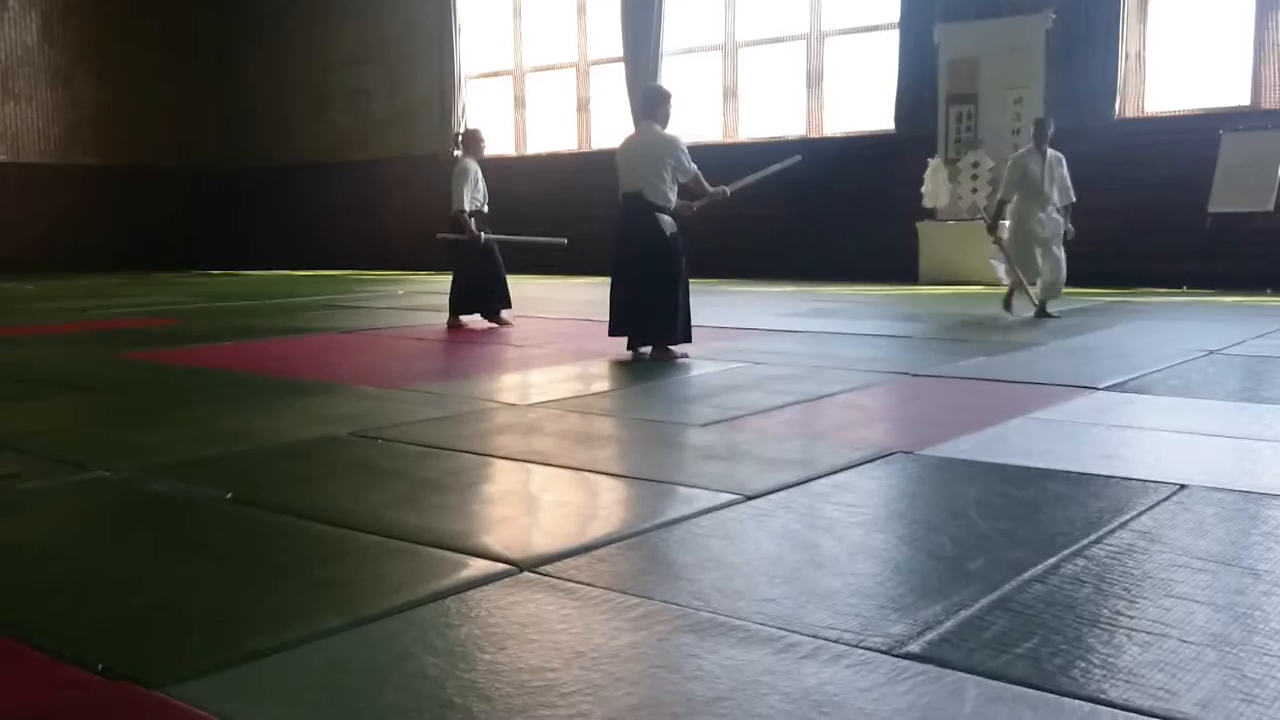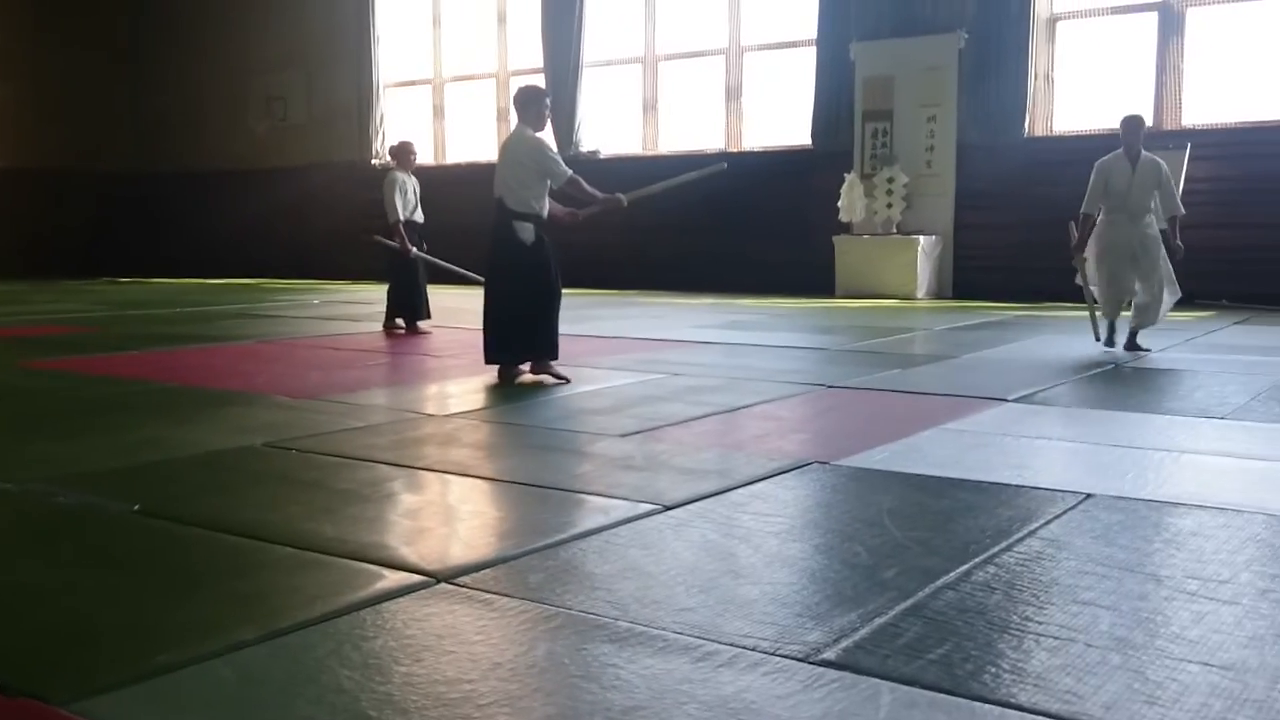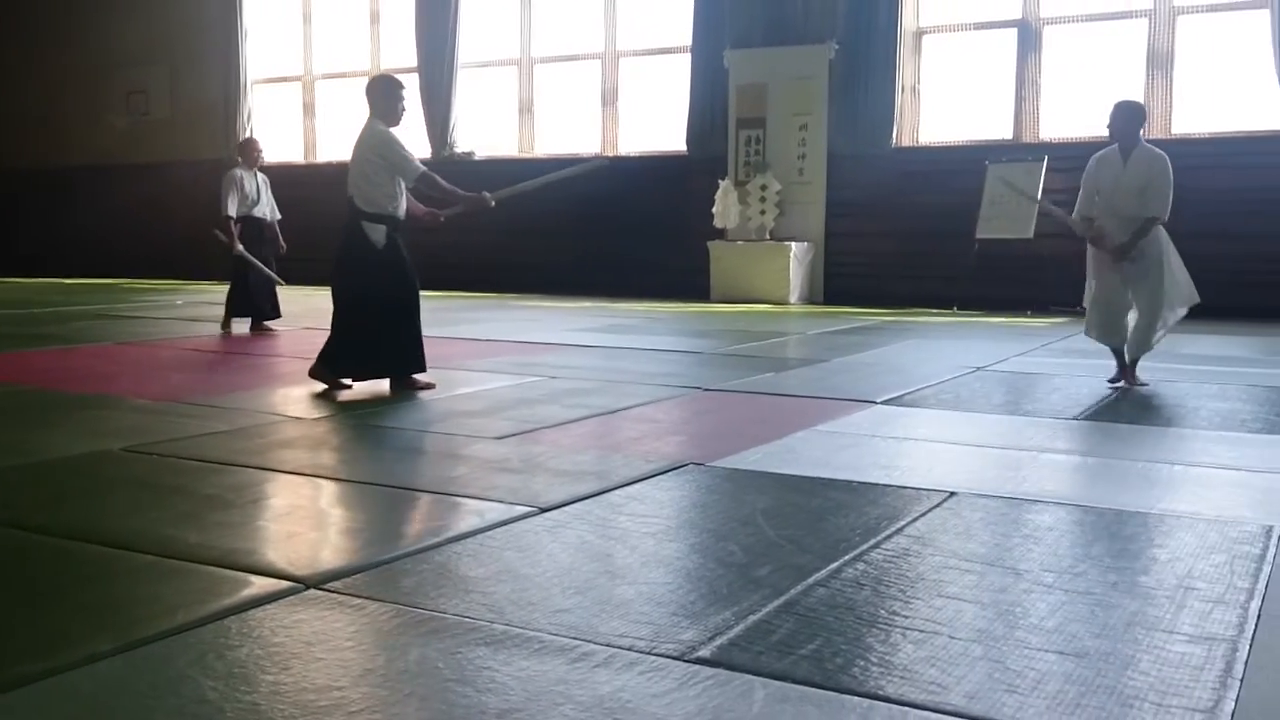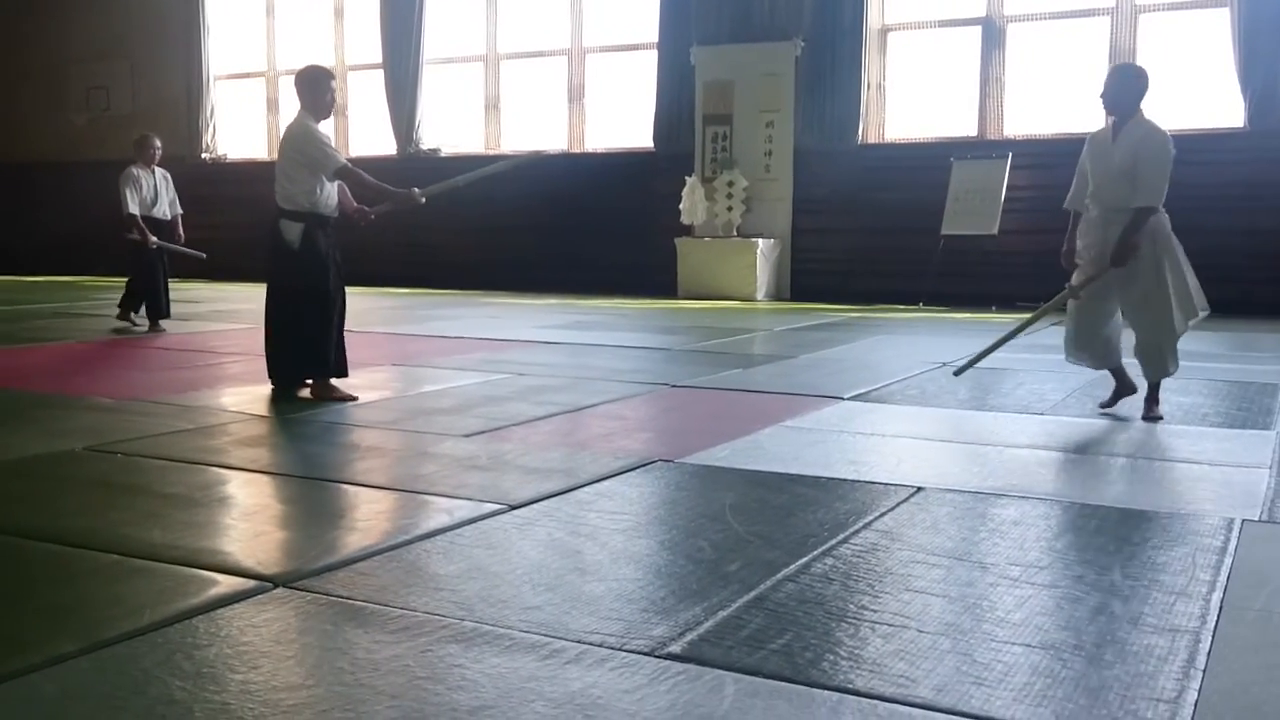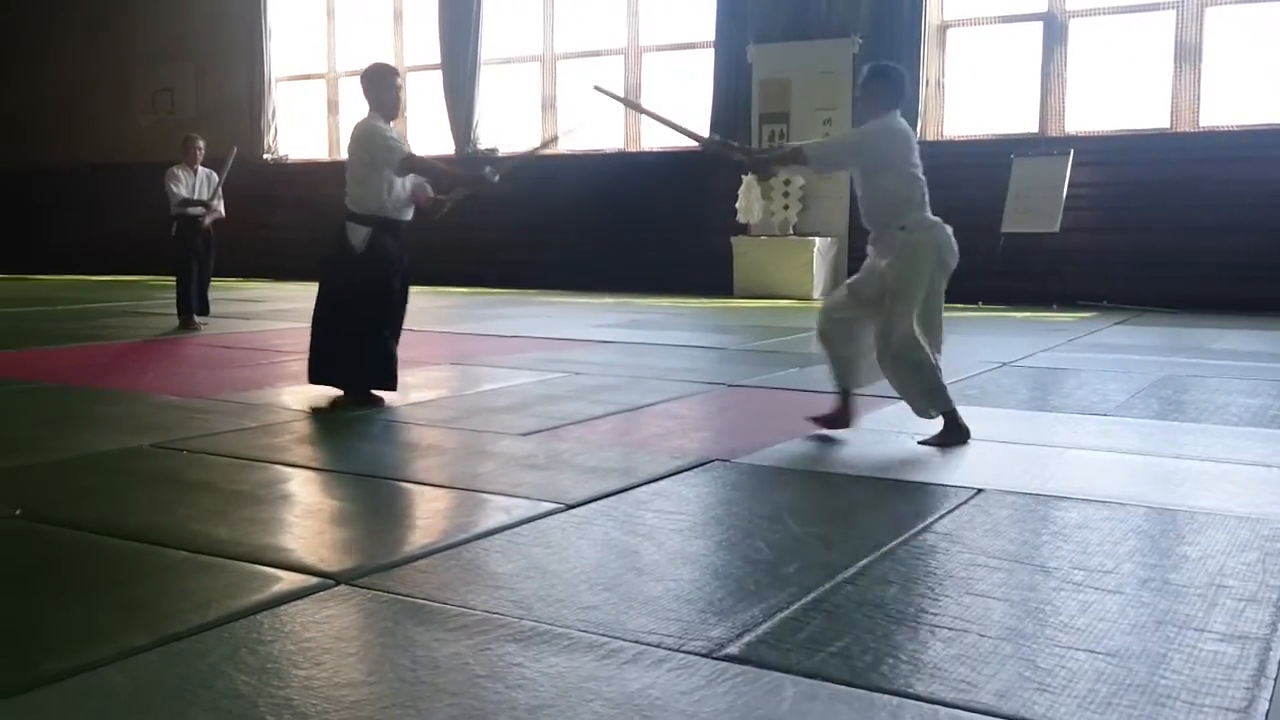
dt=1s
person 1, frame 1
left shoulder: (626, 146)
right shoulder: (669, 142)
right elbow: (692, 176)
left wrist: (673, 203)
right wrist: (712, 192)
left hip: (629, 218)
right hip: (654, 221)
left knee: (631, 279)
right knee: (667, 280)
left ankle: (636, 339)
right ankle: (660, 343)
person 1, frame 2
left shoulder: (511, 144)
right shoulder: (533, 144)
right elbow: (568, 180)
left wrist: (559, 212)
right wrist: (604, 200)
left hip: (506, 228)
right hip: (524, 230)
left knee: (507, 295)
right knee: (542, 292)
left ankle: (508, 362)
right ankle: (540, 358)
person 1, frame 3
left shoulder: (371, 137)
right shoulder: (382, 139)
left elbow: (395, 188)
right elbow: (423, 178)
left wrist: (420, 212)
right wrist: (467, 199)
left hip: (366, 232)
right hip: (375, 233)
left knee: (358, 303)
right knee: (398, 299)
left ankle: (328, 364)
right ankle: (401, 373)
person 1, frame 4
left shoulder: (309, 132)
right shoulder: (304, 132)
left elbow: (334, 180)
right elbow: (346, 172)
left wrist: (351, 208)
right wrist: (396, 196)
left hip: (309, 230)
right hip: (302, 231)
left knee: (295, 304)
right knee: (320, 302)
left ankle: (288, 374)
right ankle: (320, 377)
person 1, frame 5
left shoulder: (391, 134)
right shoulder: (370, 132)
left elbow: (414, 177)
right elbow: (416, 164)
left wrist: (427, 197)
right wrist: (463, 178)
left hip: (386, 235)
right hip: (369, 235)
right knee: (374, 311)
left ankle: (350, 381)
right ankle: (356, 385)
person 2, frame 1
left shoulder: (1058, 159)
right shoulder: (1020, 159)
left elbow: (1065, 192)
right elbow: (1006, 192)
left wrist: (1067, 222)
right wrist: (994, 221)
left hip: (1049, 215)
right hip: (1026, 214)
left knee: (1054, 264)
right knee: (1027, 262)
left ankle: (1042, 307)
right ankle: (1010, 294)
person 2, frame 2
left shoulder: (1156, 166)
right shoulder: (1105, 165)
left elbow: (1170, 204)
right elbow: (1091, 204)
left wrist: (1175, 238)
right wrist: (1081, 239)
left hip: (1144, 230)
right hip: (1113, 228)
left knee: (1152, 286)
right knee: (1116, 285)
left ankle: (1132, 337)
right ankle: (1110, 328)
person 2, frame 3
left shoulder: (1157, 160)
right shoulder: (1099, 160)
left elbow: (1158, 210)
right elbow: (1086, 204)
left wrist: (1131, 242)
right wrist: (1092, 233)
left hip: (1145, 239)
right hip: (1108, 240)
left knee: (1149, 306)
right knee: (1108, 301)
left ankle: (1131, 365)
right ankle: (1120, 361)
person 2, frame 4
left shoulder: (1153, 138)
right shoulder: (1096, 140)
left elbow: (1150, 199)
right elbow: (1080, 194)
left wrist: (1126, 241)
right wrist: (1070, 241)
left hip: (1140, 236)
right hip: (1098, 236)
left knee: (1151, 320)
right knee: (1087, 316)
left ankle: (1152, 396)
right ankle: (1121, 380)
person 2, frame 5
left shoulder: (885, 134)
right shoulder: (883, 135)
left elbow: (820, 154)
right elbow: (829, 156)
left wrist: (762, 160)
right wrist: (771, 162)
left hip: (911, 248)
right hip: (897, 248)
left knee: (901, 342)
right knee: (838, 319)
left ankle: (954, 424)
right ankle: (844, 408)
person 3, frame 1
left shoulder: (471, 165)
right shoulder: (467, 167)
right elbow: (460, 204)
left wrist: (473, 227)
right wrist: (471, 229)
left hip: (473, 223)
right hip: (469, 224)
left knee: (465, 271)
right knee: (491, 266)
left ankle: (455, 315)
right ankle: (493, 312)
person 3, frame 2
left shoulder: (411, 179)
right shoulder: (395, 178)
right elbow: (395, 214)
left wrist: (418, 239)
right wrist: (404, 241)
left hip: (412, 231)
right hip: (402, 233)
left knee: (401, 278)
right knee: (411, 277)
left ankle: (391, 319)
right ankle: (411, 322)
person 3, frame 3
left shoulder: (263, 179)
right shoulder: (235, 176)
left elbow: (271, 211)
right elbow: (229, 212)
left wrist: (278, 237)
right wrist: (234, 238)
left hip: (263, 231)
right hip: (245, 230)
left knee: (265, 275)
right knee: (244, 276)
left ankle: (258, 320)
right ankle: (229, 317)
person 3, frame 4
left shoulder: (164, 175)
right shoulder: (132, 174)
left elbow: (173, 205)
right elbow: (131, 210)
left wrist: (178, 227)
right wrist: (145, 233)
left hip: (161, 229)
right hip: (143, 229)
left knee: (142, 274)
right knee: (153, 275)
left ankle: (126, 310)
right ankle: (155, 319)
person 3, frame 5
left shoulder: (211, 175)
right shoulder: (174, 173)
left elbow: (219, 208)
right elbow: (179, 199)
left wrist: (208, 218)
right wrist: (202, 203)
left hip: (204, 228)
right hip: (184, 226)
left knee: (203, 273)
right knee: (187, 272)
left ankle: (194, 314)
right ankle: (187, 315)
